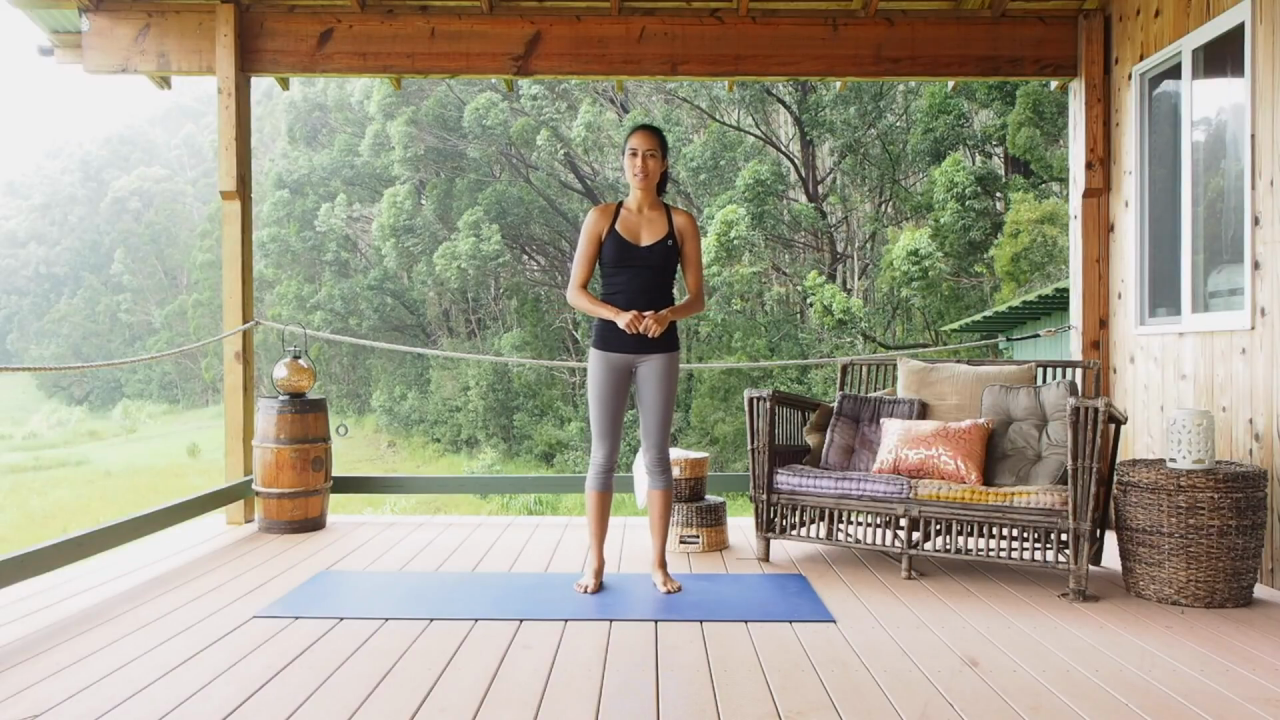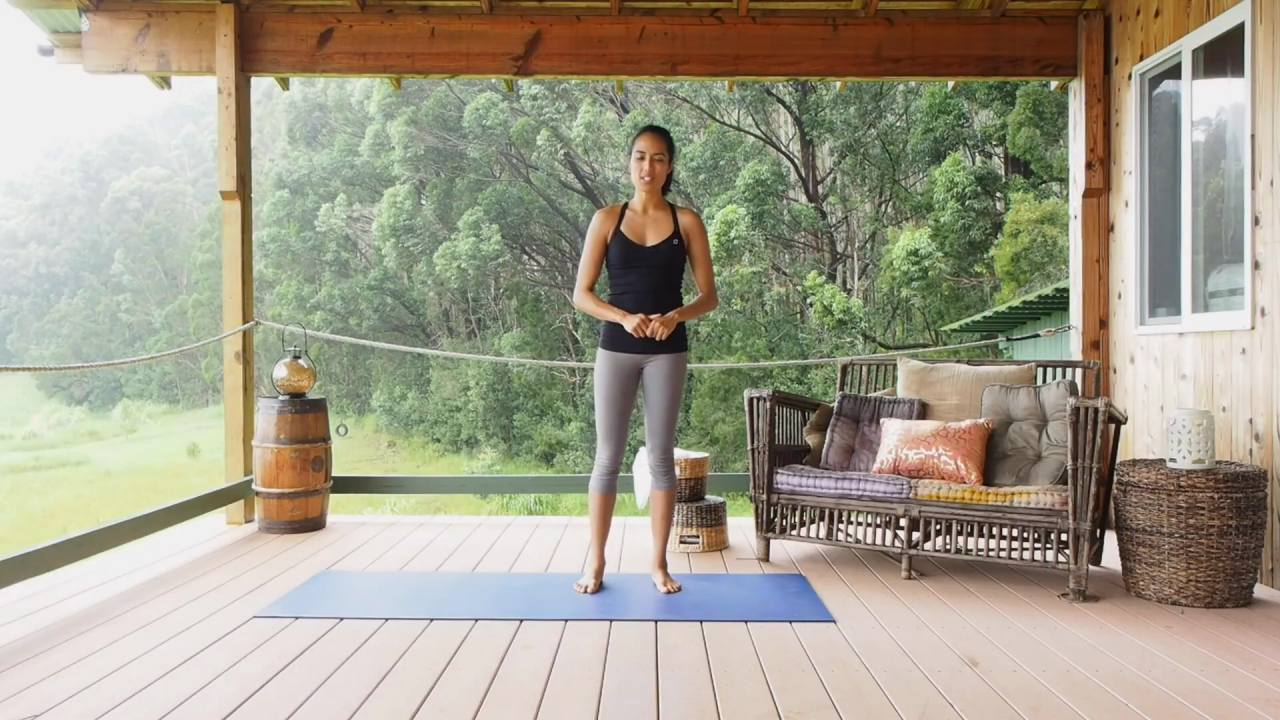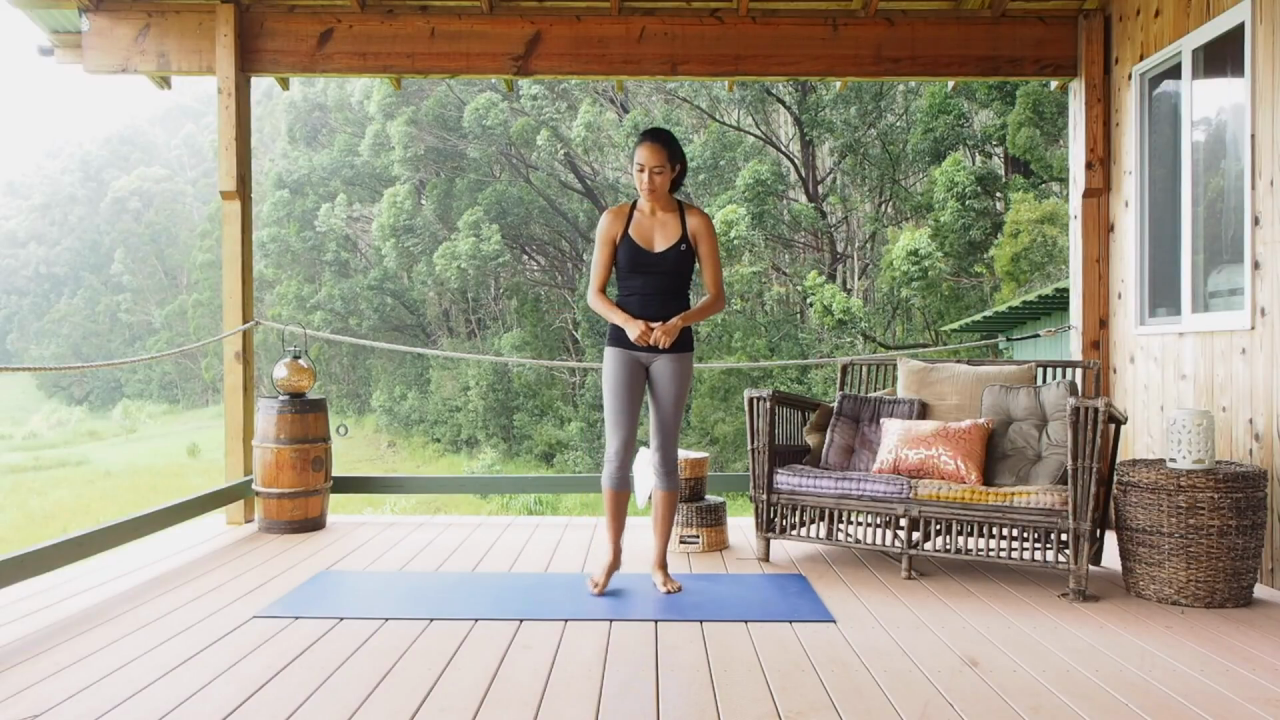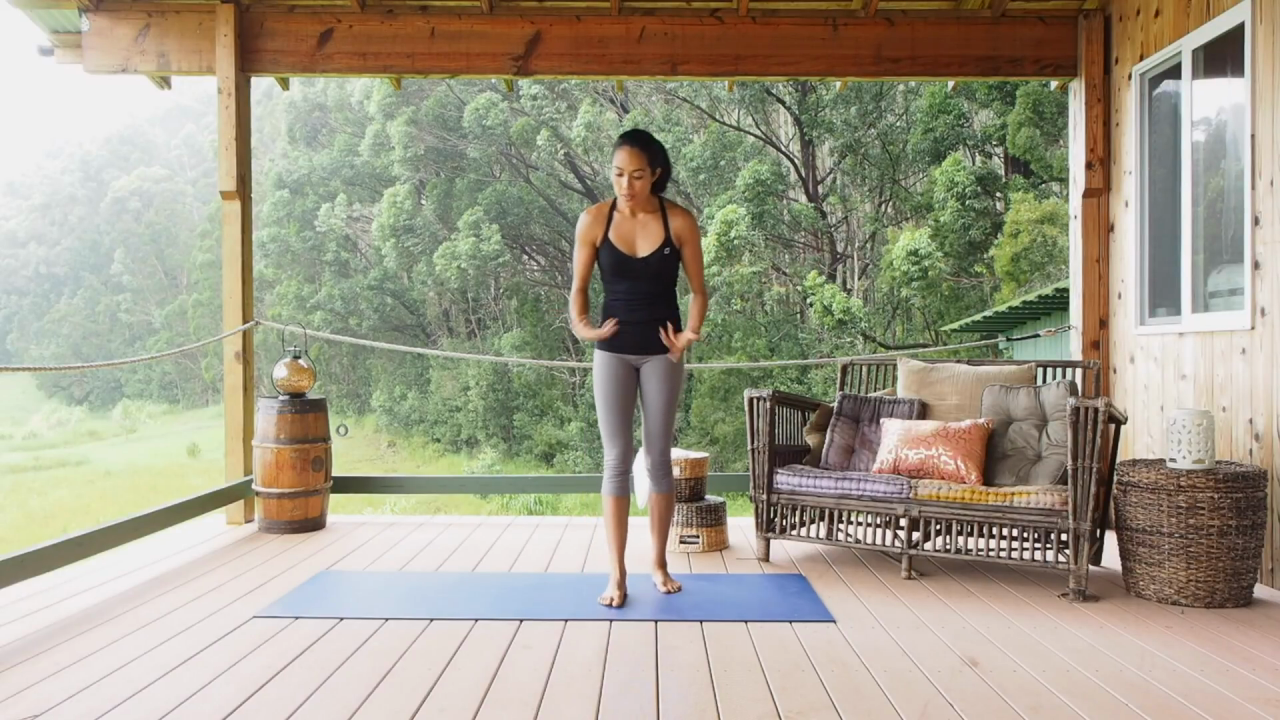
dt=0.4s
person 1, frame 1
left shoulder: (681, 222)
right shoulder: (601, 217)
left elbow: (697, 297)
right elbow: (574, 291)
left wrist: (667, 315)
right wrist: (617, 314)
left hip: (659, 351)
right hip: (609, 348)
left knee: (657, 456)
right knee: (604, 455)
left ankle: (658, 563)
right ankle: (595, 560)
person 1, frame 2
left shoulder: (687, 222)
right shoulder: (606, 220)
left elbow: (709, 295)
right elbow: (581, 293)
left wrist: (675, 316)
right wrist: (623, 317)
left hip: (667, 351)
right hip: (616, 349)
left knee: (660, 456)
right knee: (608, 456)
left ankle: (659, 563)
right ankle: (595, 560)
person 1, frame 3
left shoulder: (696, 222)
right shoulder: (614, 220)
left elbow: (716, 296)
right elbow: (595, 294)
left wrist: (678, 322)
right wrist: (628, 324)
left hip: (673, 350)
right hip: (622, 346)
left knee: (664, 455)
right knee: (618, 449)
left ankle: (659, 562)
right ankle: (611, 552)
person 1, frame 4
left shoulder: (679, 221)
right shoulder: (593, 220)
left elbow: (698, 290)
right elbow: (579, 288)
left wrist: (691, 333)
right wrist: (580, 325)
left hip: (660, 351)
right hip: (613, 350)
left knee: (658, 457)
right knee: (617, 458)
left ankle: (659, 562)
right ankle: (617, 572)
